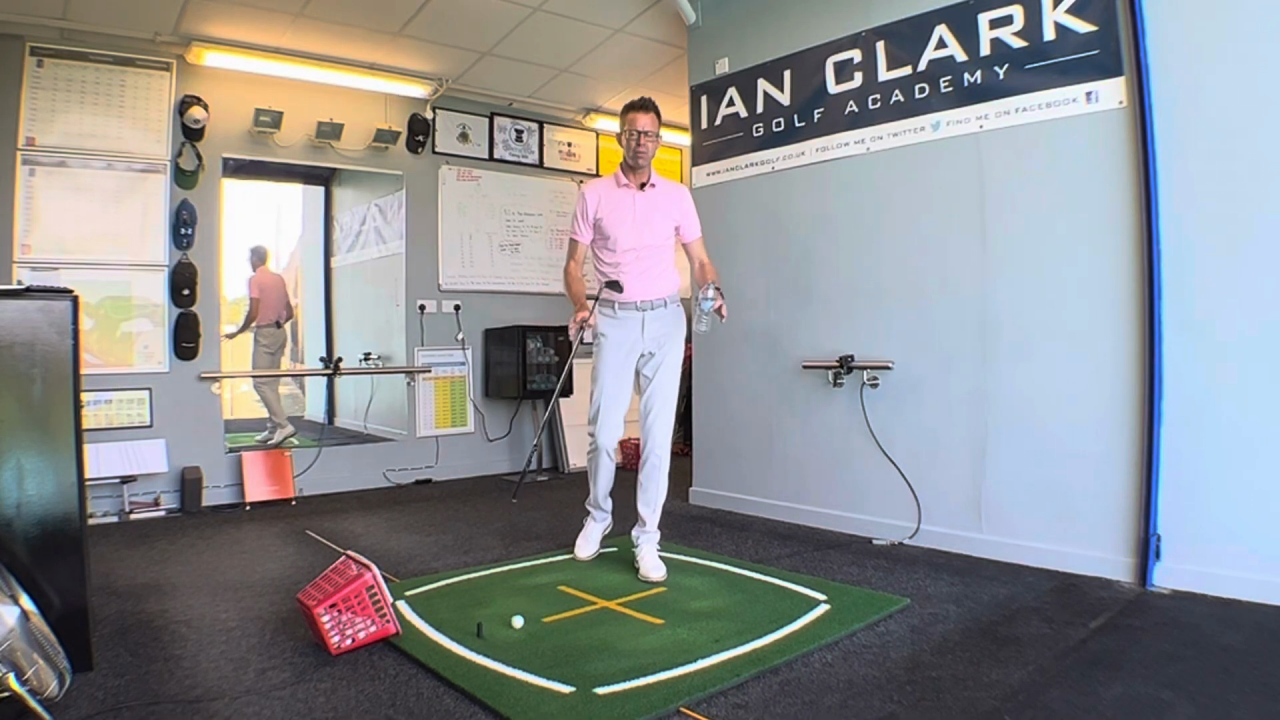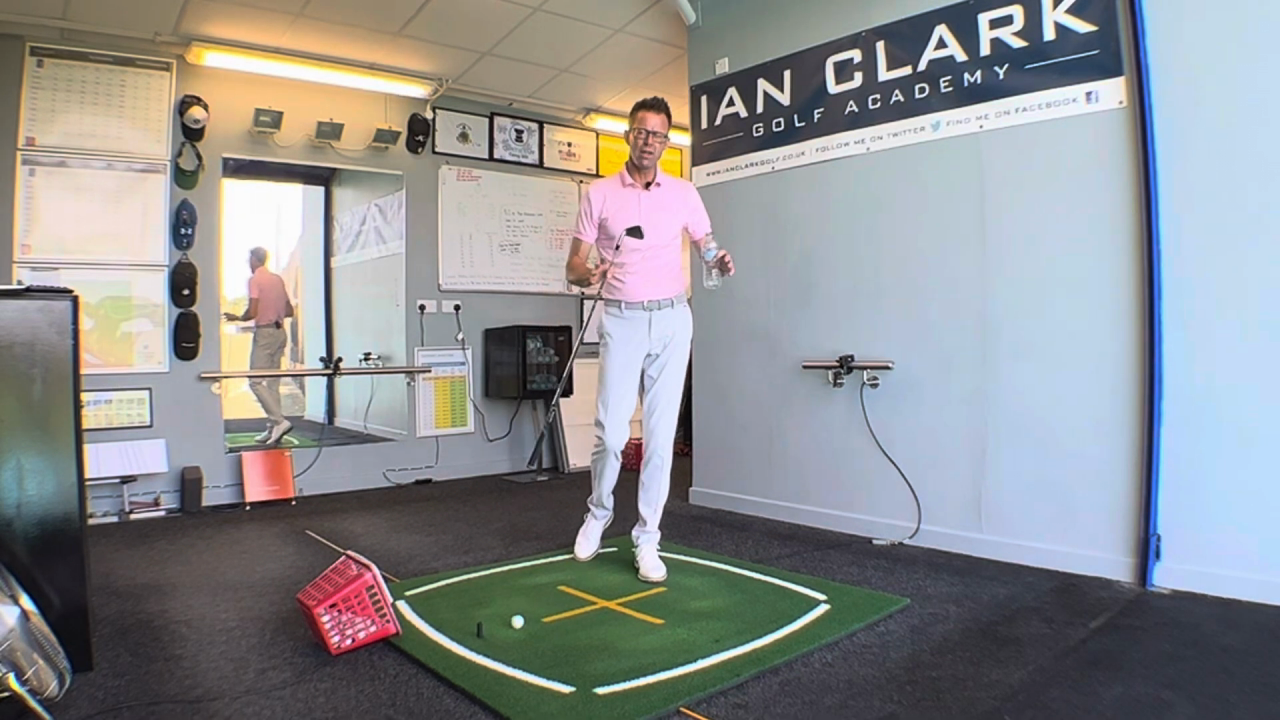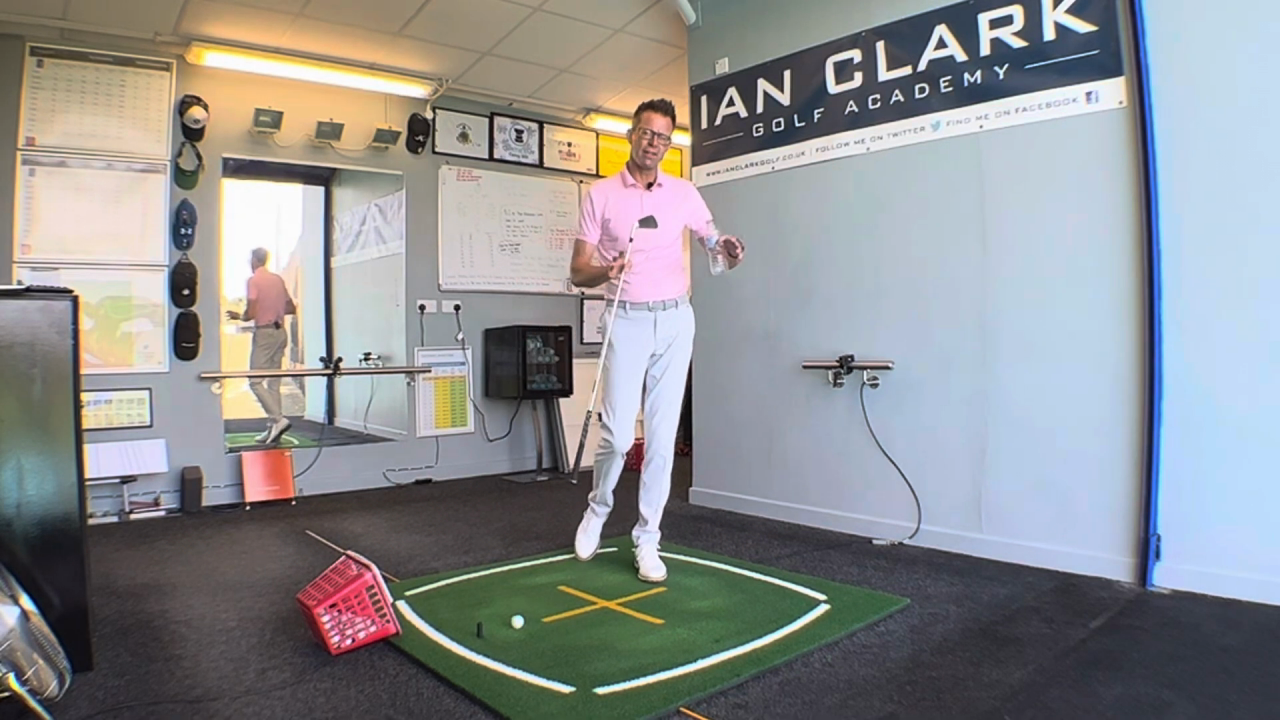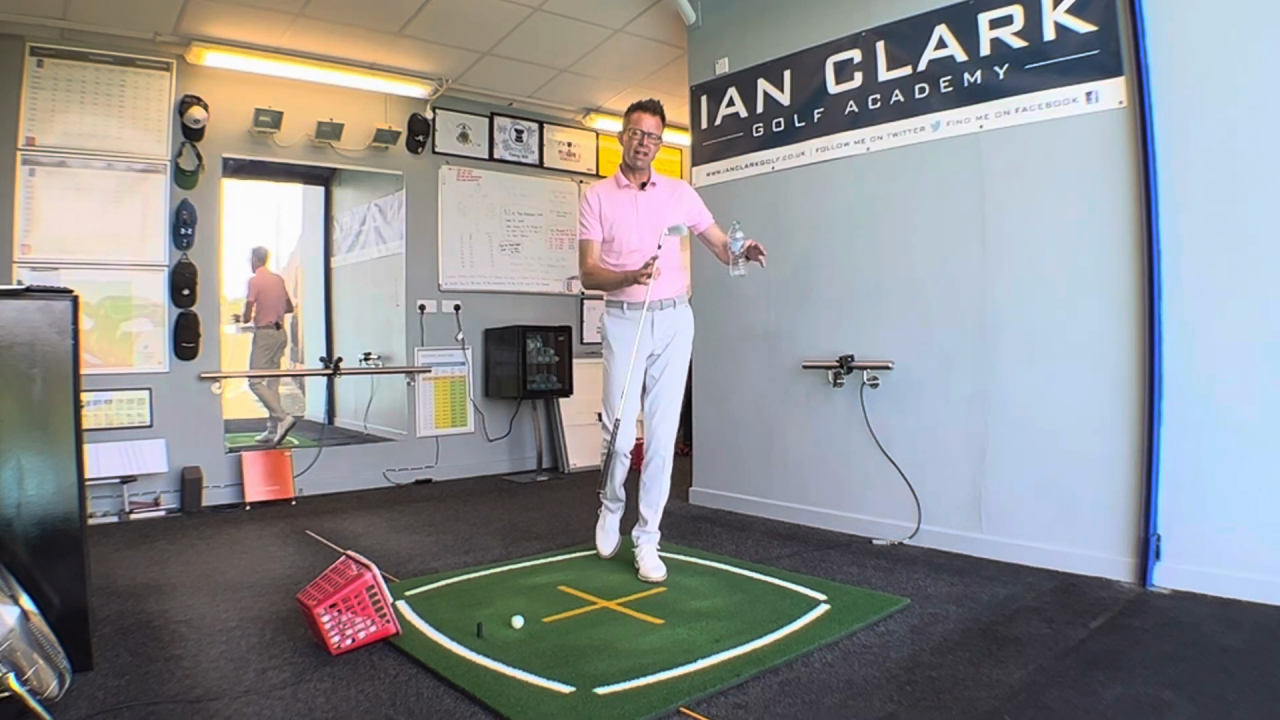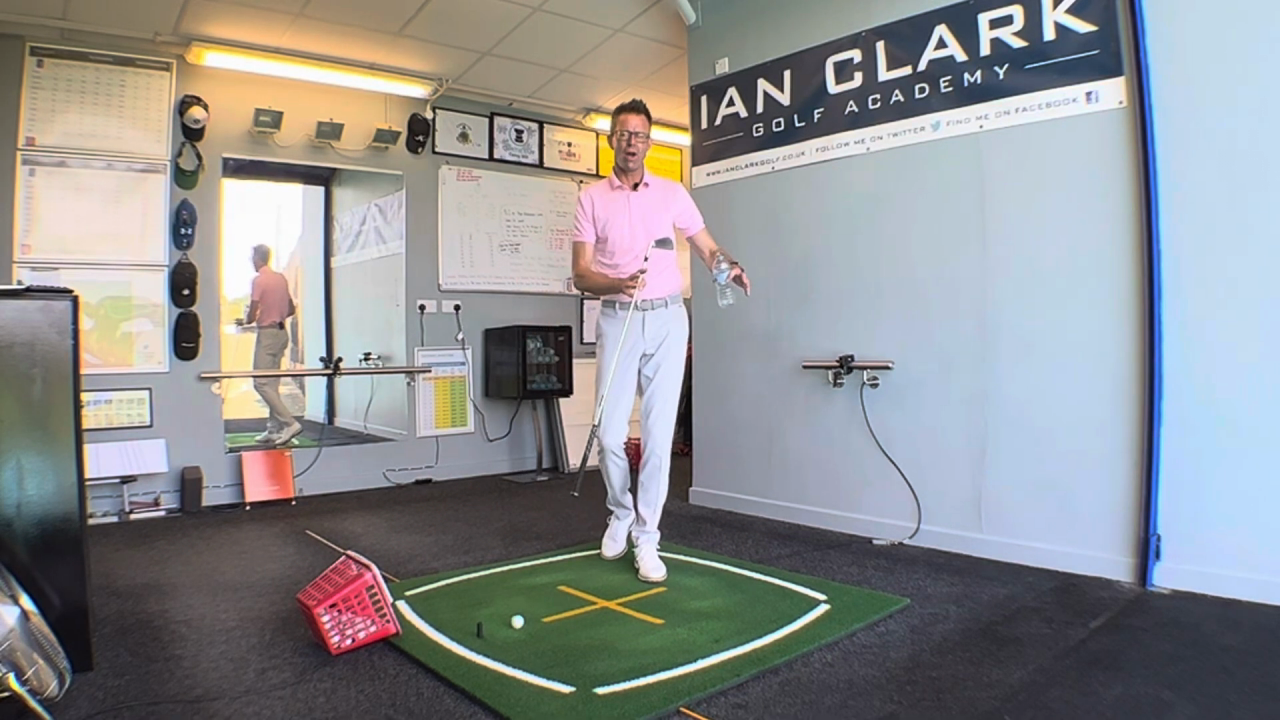
dt=0.4s
person 1, frame 1
left shoulder: (677, 195)
right shoulder: (593, 194)
left elbow: (699, 259)
right elbow: (574, 263)
left wrist: (713, 291)
right wrist: (581, 305)
left hip: (665, 321)
right hip: (614, 322)
left knee: (657, 435)
right knee: (603, 432)
left ankle: (647, 540)
right ankle: (598, 515)
person 1, frame 2
left shoulder: (683, 193)
right shoulder: (598, 193)
left elbow: (709, 250)
right elbow: (574, 263)
left wrist: (721, 262)
right wrist: (587, 274)
left hip: (672, 320)
right hip: (621, 321)
left knee: (660, 437)
right knee: (610, 433)
left ankle: (646, 540)
right ankle: (598, 513)
person 1, frame 3
left shoulder: (685, 193)
right shoulder: (599, 193)
left elbow: (717, 251)
right elbow: (578, 271)
left wrist: (731, 252)
right wrist: (604, 272)
left hip: (674, 321)
right hip: (625, 322)
left knee: (661, 436)
right knee: (616, 433)
left ankle: (646, 540)
right ankle: (597, 508)
person 1, frame 4
left shoulder: (680, 192)
right shoulder: (597, 196)
left elbow: (720, 244)
right elbow: (588, 274)
left wrist: (744, 251)
right wrist: (632, 276)
left hip: (673, 320)
right hip: (623, 321)
left knee: (662, 436)
right knee: (619, 433)
left ankle: (646, 539)
right ankle: (612, 507)
person 1, frame 5
left shoulder: (673, 193)
right shoulder: (592, 198)
left elbow: (707, 249)
right elbow: (581, 274)
left wrist: (729, 267)
right wrist: (618, 284)
left hip: (668, 320)
right hip: (618, 322)
left knee: (658, 434)
right knee: (611, 434)
left ankle: (646, 539)
right ankle: (621, 513)
person 2, frame 1
left shoulder: (255, 279)
right shoulder: (279, 279)
left elbow: (253, 313)
right elbow: (290, 313)
left wrist: (238, 332)
left hip: (264, 333)
right hip: (280, 332)
left knee: (260, 382)
right knee: (272, 383)
left ankle: (283, 425)
right ankle: (273, 429)
person 2, frame 2
left shoulder: (255, 279)
right shoulder: (278, 279)
left elbow: (252, 312)
right elbow: (290, 311)
left wrist: (237, 317)
left hip: (264, 333)
right hip: (279, 332)
left knee: (256, 381)
right knee: (272, 382)
left ankle: (279, 421)
right ankle: (273, 429)
person 2, frame 3
left shoulder: (254, 280)
right shoulder: (278, 279)
left elbow: (251, 314)
right elbow: (291, 308)
left wrist: (239, 316)
left hip: (264, 333)
right hip: (279, 332)
left knee: (256, 381)
right knee: (273, 382)
left ankle: (278, 420)
right ankle: (273, 427)
person 2, frame 4
left shoulder: (255, 280)
right shoulder: (278, 279)
left elbow: (247, 317)
right elbow: (289, 307)
left wrist: (242, 319)
left hip: (265, 334)
right hip: (279, 333)
left knee: (255, 381)
right knee: (272, 382)
left ankle: (283, 418)
right ankle: (274, 429)
person 2, frame 5
left shoulder: (259, 280)
right shoulder: (281, 278)
left elbow: (252, 316)
right elbow: (291, 310)
left wrist: (244, 321)
left hip: (267, 334)
right hip: (281, 332)
left knee: (261, 383)
right knee: (272, 383)
left ankle: (290, 424)
right ankle: (274, 429)
